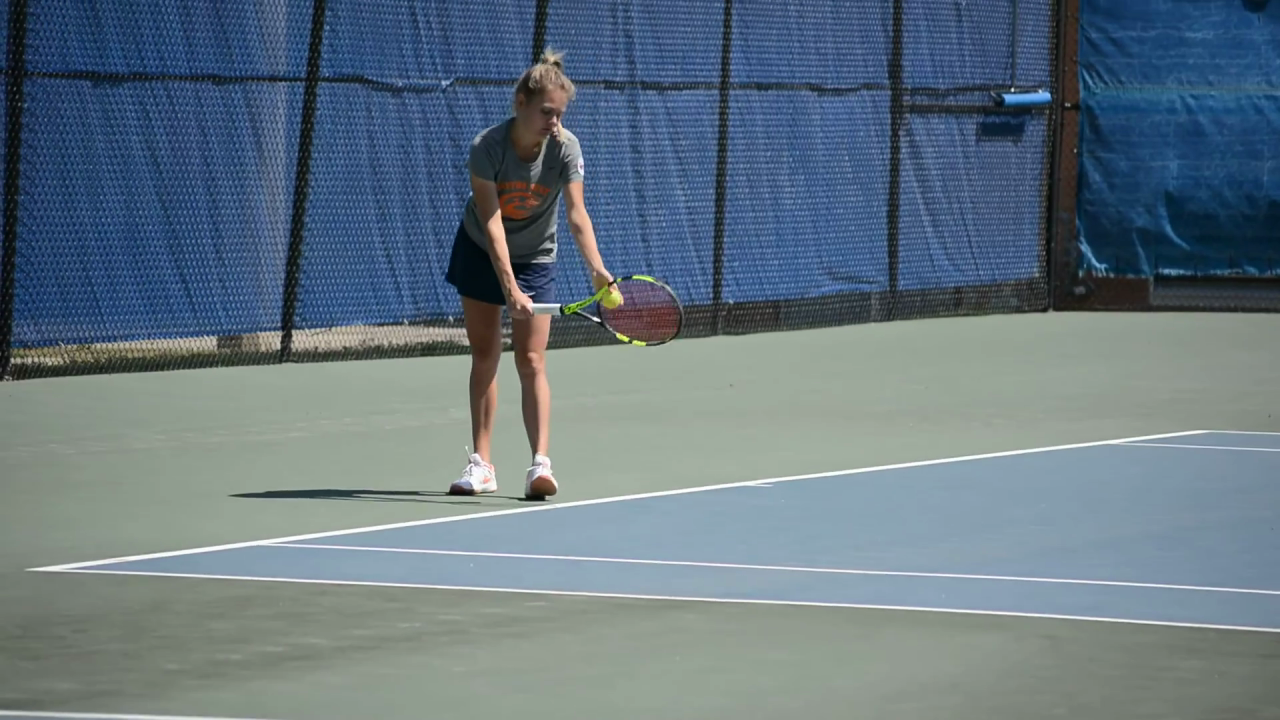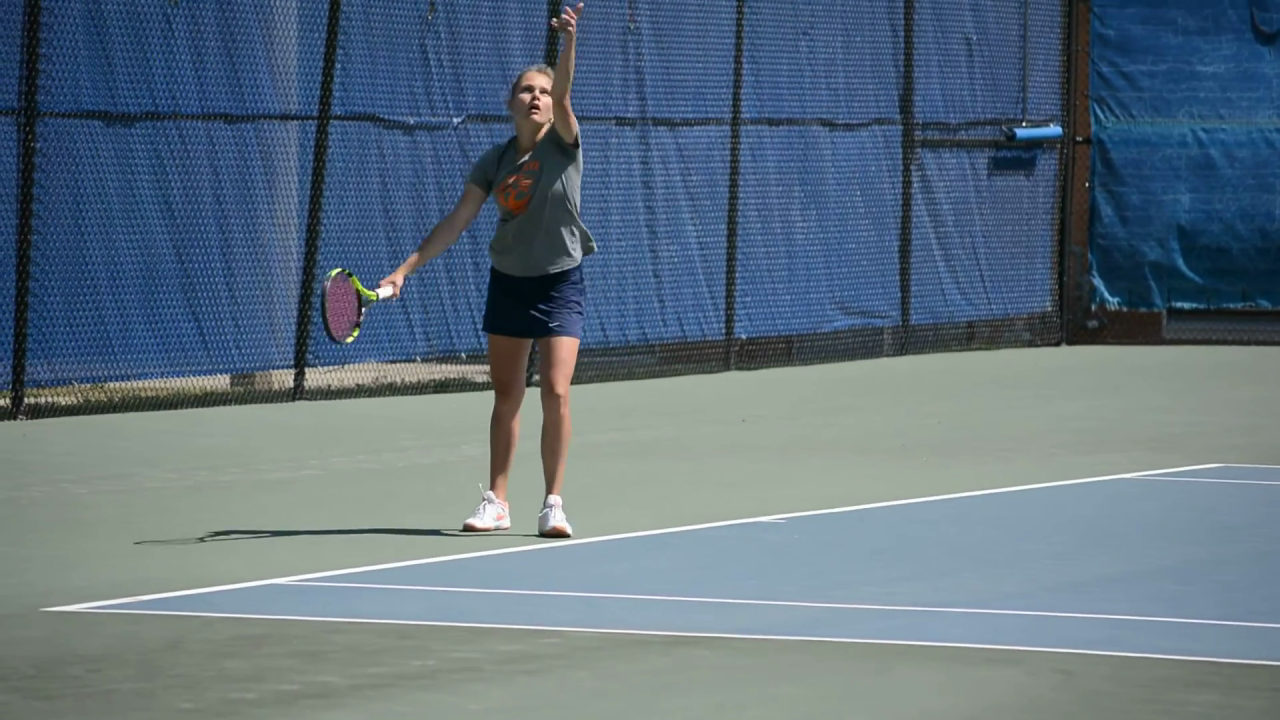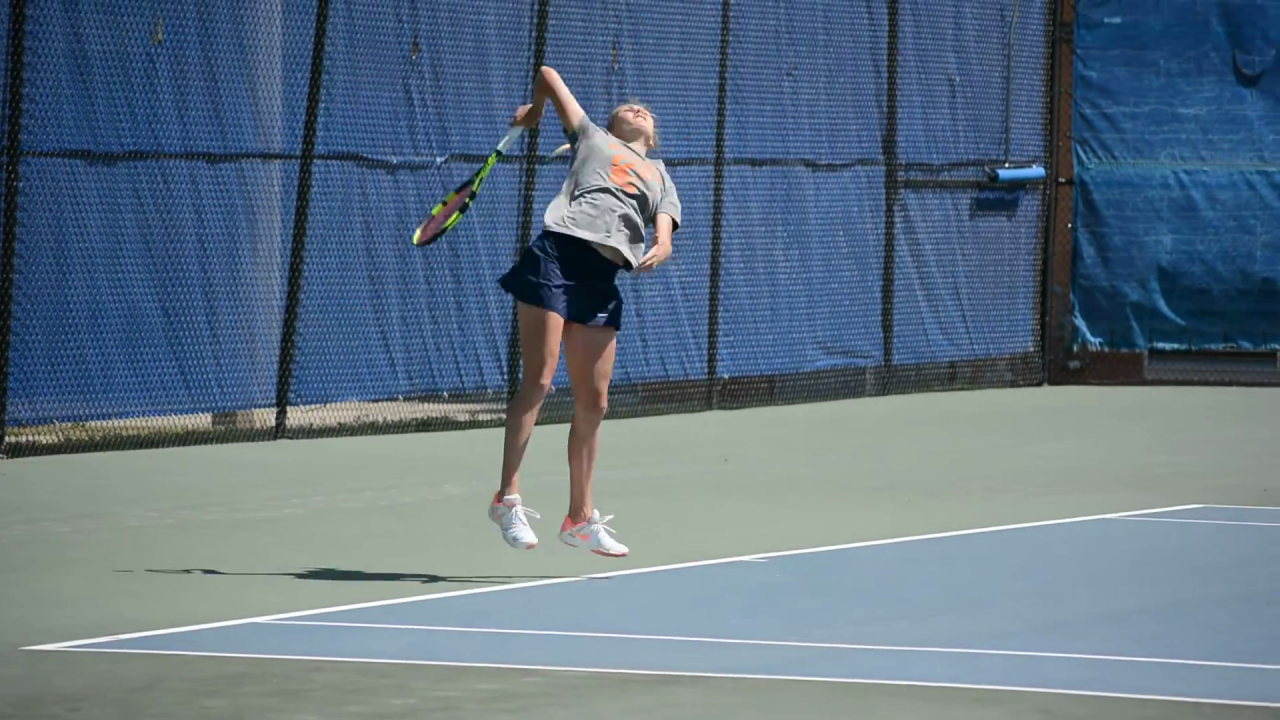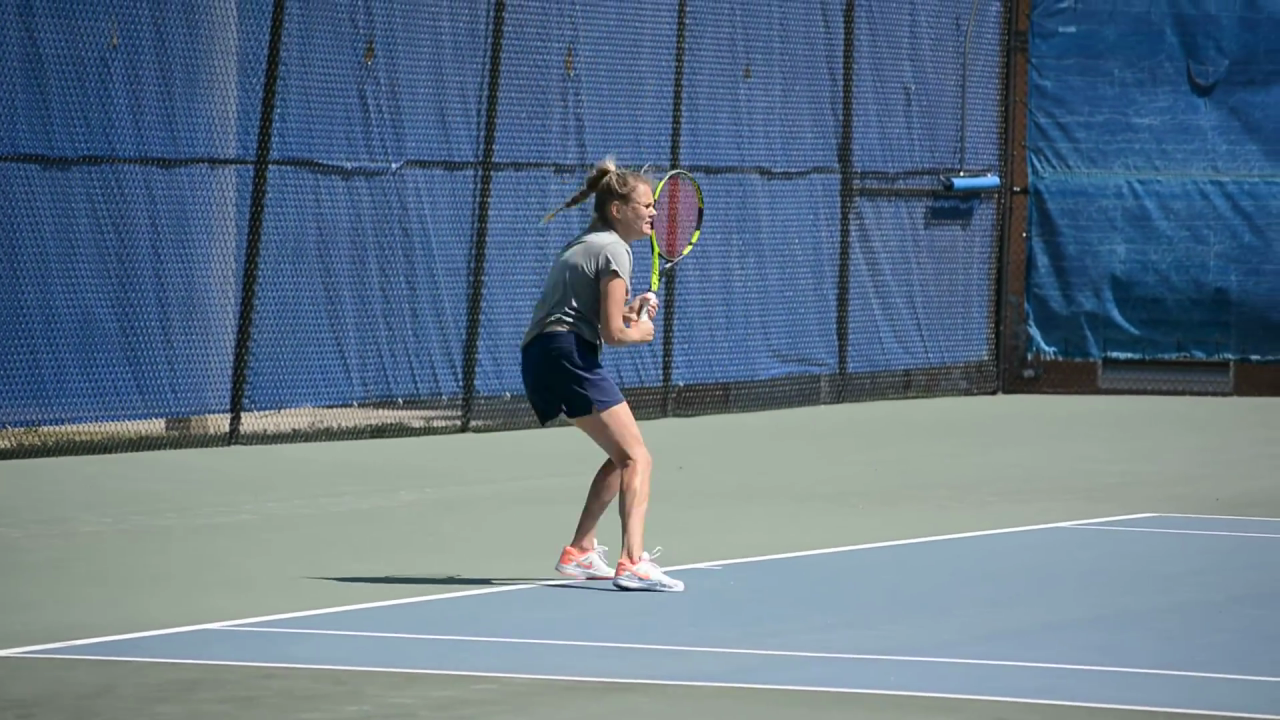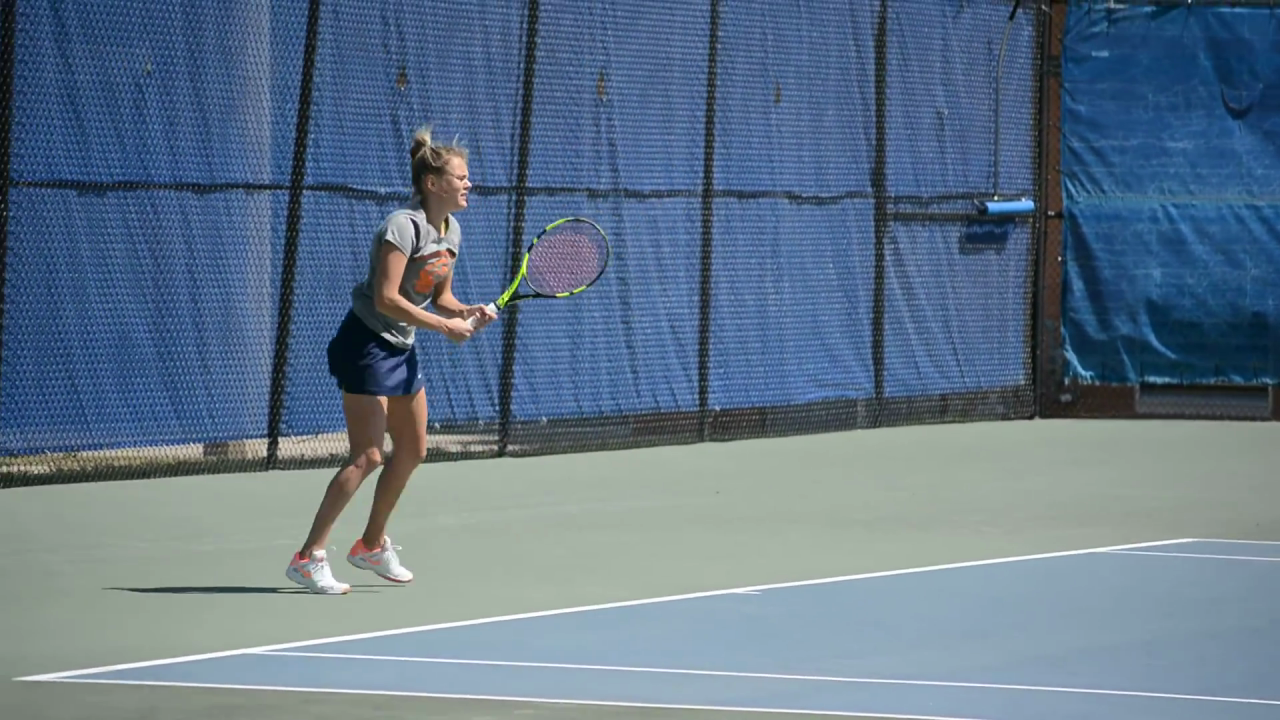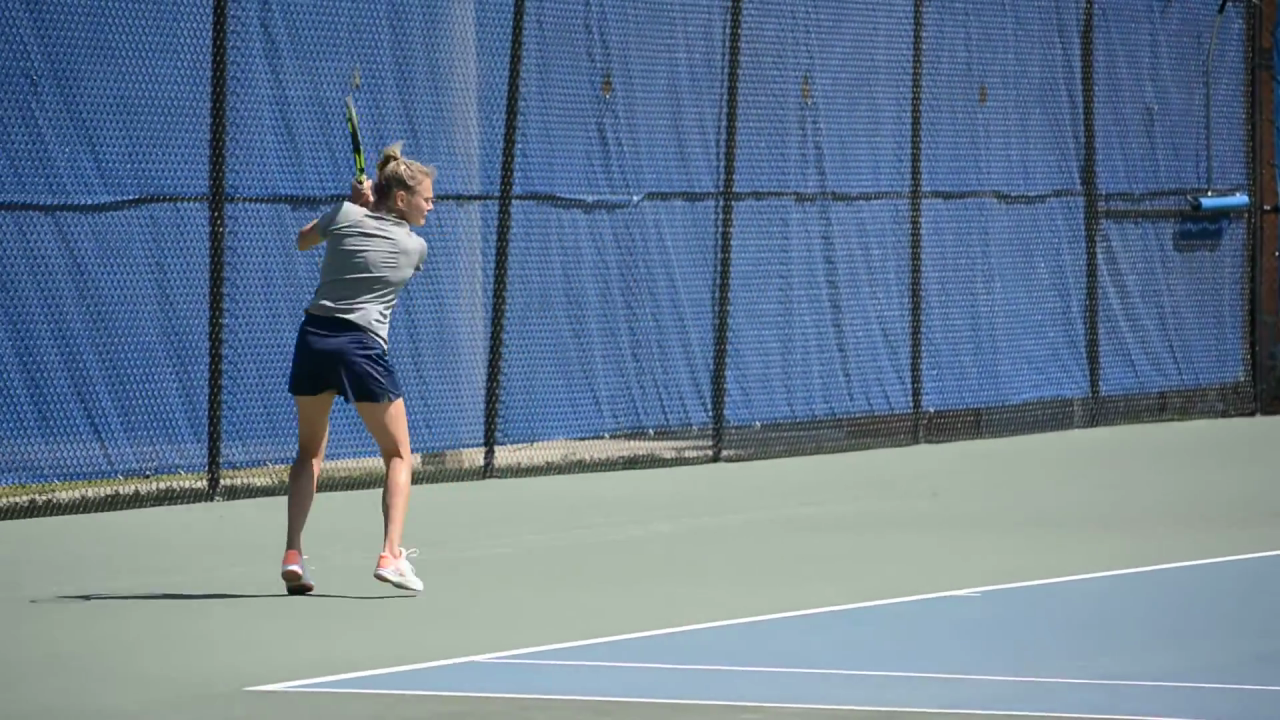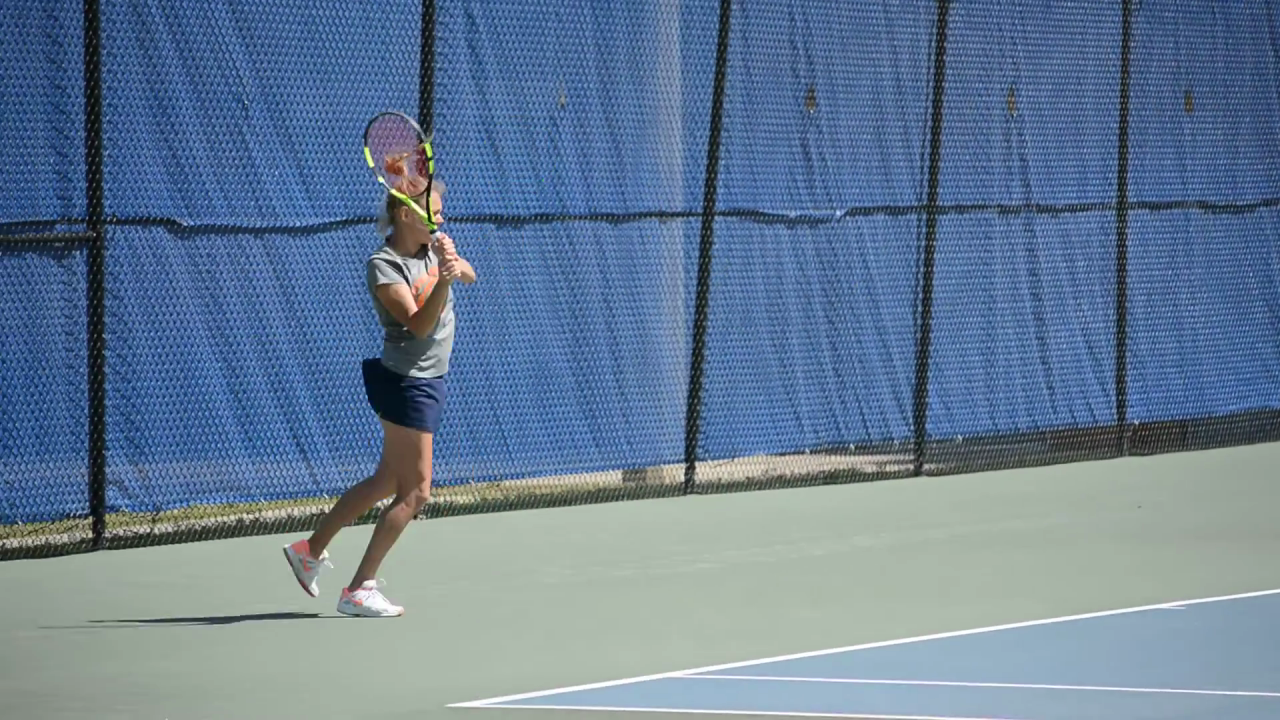
dt=0.7s
person 1, frame 1
left shoulder: (566, 148)
right shoulder: (486, 147)
left elbow: (577, 213)
right elbow: (491, 222)
left wrist: (597, 268)
right wrist: (509, 287)
left hip: (536, 259)
right hip: (481, 253)
left knee: (531, 362)
right knee: (485, 356)
left ankle: (540, 463)
right ankle: (481, 462)
person 1, frame 2
left shoulder: (564, 141)
right shoulder: (492, 162)
left elbow: (564, 95)
right elbow: (454, 224)
right wrist: (405, 268)
left hip: (559, 284)
right hip: (509, 283)
left knee: (556, 392)
right knee: (506, 397)
left ankle: (552, 502)
right ankle: (495, 500)
person 1, frame 3
left shoulder: (662, 183)
right shoulder: (593, 139)
left elbow: (664, 237)
right elbow: (548, 75)
left wrist: (656, 251)
right wrist: (533, 108)
left hip: (596, 280)
right hip: (558, 253)
left knee: (594, 399)
right knee: (537, 384)
left ankle: (579, 517)
right ankle: (507, 498)
person 1, frame 4
left shoulder: (582, 245)
right shoulder: (614, 250)
right elbow: (615, 333)
left wrist: (629, 311)
right wrist: (642, 331)
left hip: (543, 358)
right hip: (569, 358)
left knee: (624, 456)
right knee: (637, 458)
left ankle: (579, 549)
right ankle: (633, 561)
person 1, frame 5
left shoulder: (450, 229)
right shoulder: (400, 226)
left elbow: (440, 297)
right elbow: (387, 299)
left wrist: (469, 313)
right wrist: (446, 325)
left hip: (400, 347)
right hip: (366, 343)
left knee: (413, 451)
right knee: (365, 457)
left ankle: (373, 545)
right ankle: (307, 556)
person 1, frame 6
left shoulder: (344, 214)
right shoulder: (415, 247)
left elbow: (302, 241)
left hip: (314, 339)
right hip: (361, 348)
left knee: (309, 453)
right knee: (398, 456)
left ankle: (293, 556)
right ankle: (391, 556)
person 1, frame 7
left shoulder: (433, 238)
right shoulder: (379, 264)
left elbow: (467, 274)
right elbow: (425, 318)
left wrist: (452, 267)
right wrist: (442, 282)
left hip: (427, 379)
right hip: (403, 383)
left knee: (383, 482)
right knee: (415, 492)
left ankle: (309, 549)
right ankle: (357, 588)
